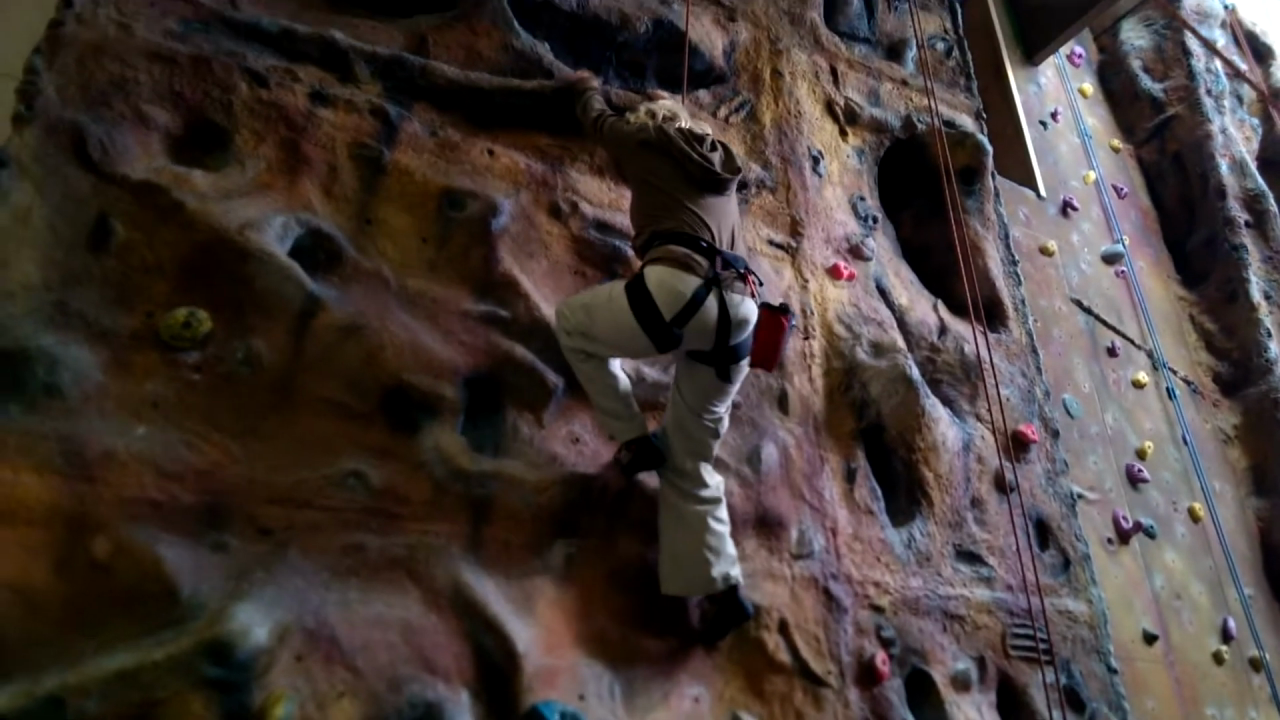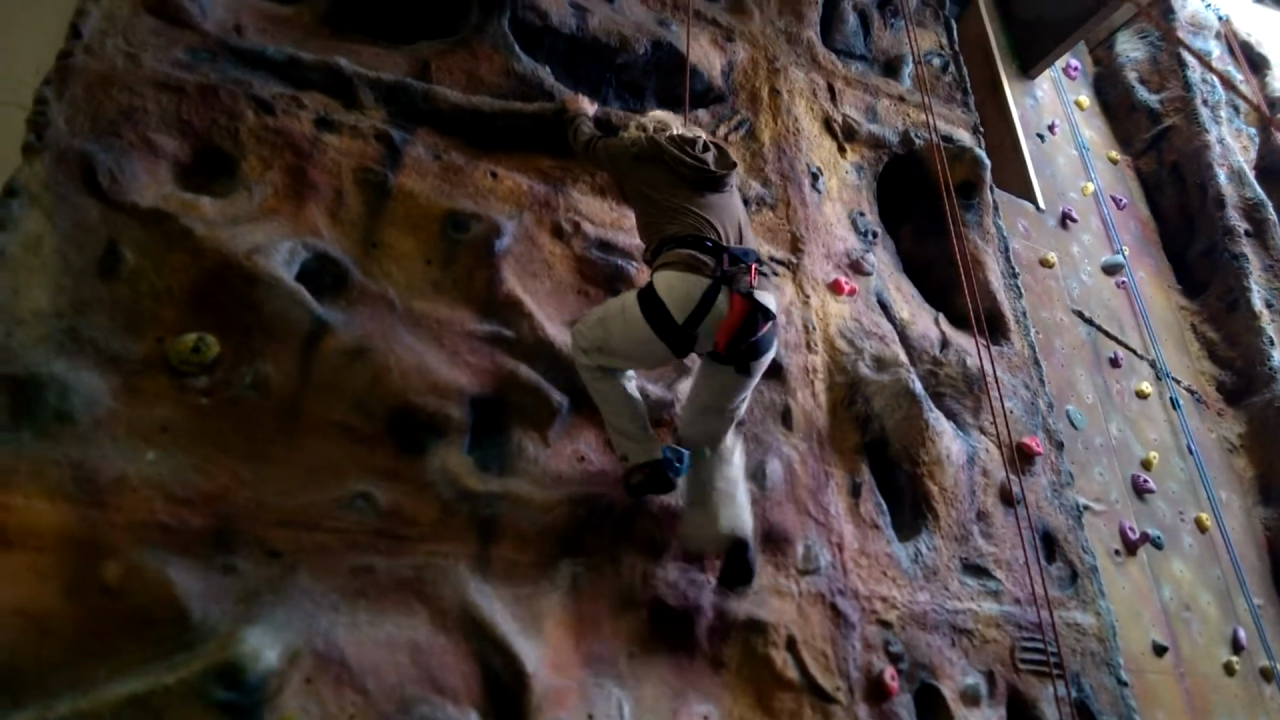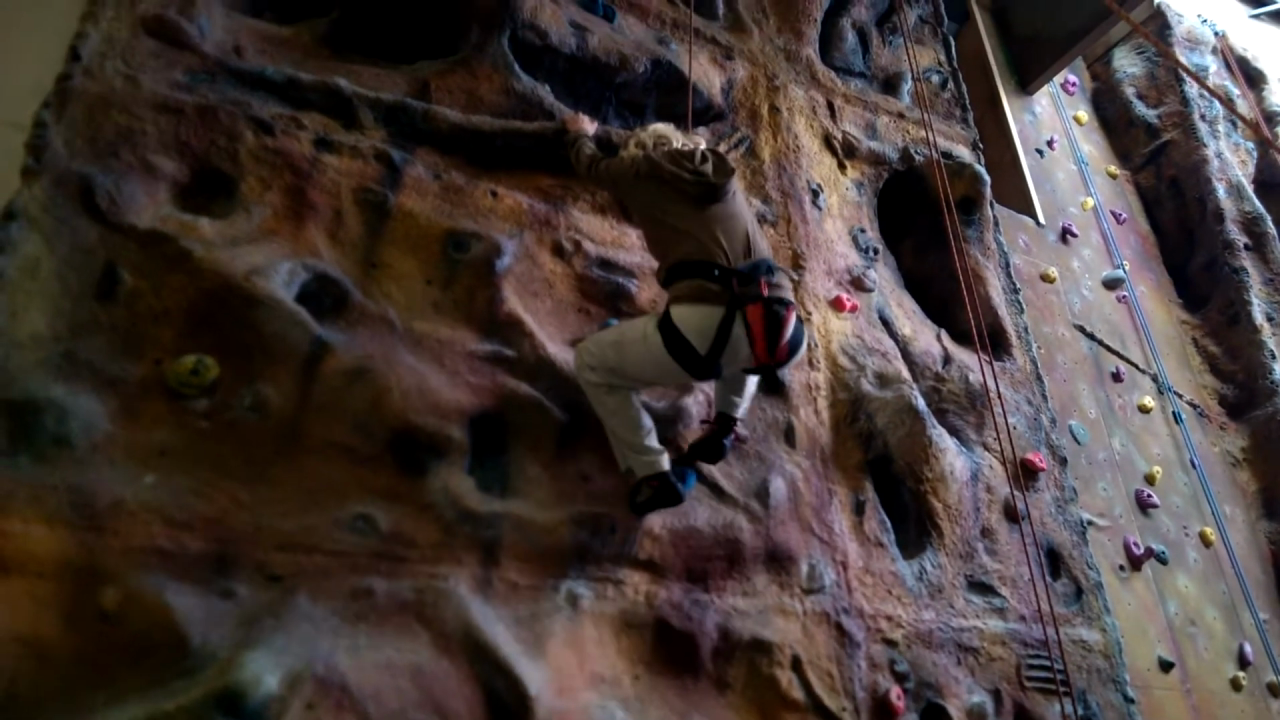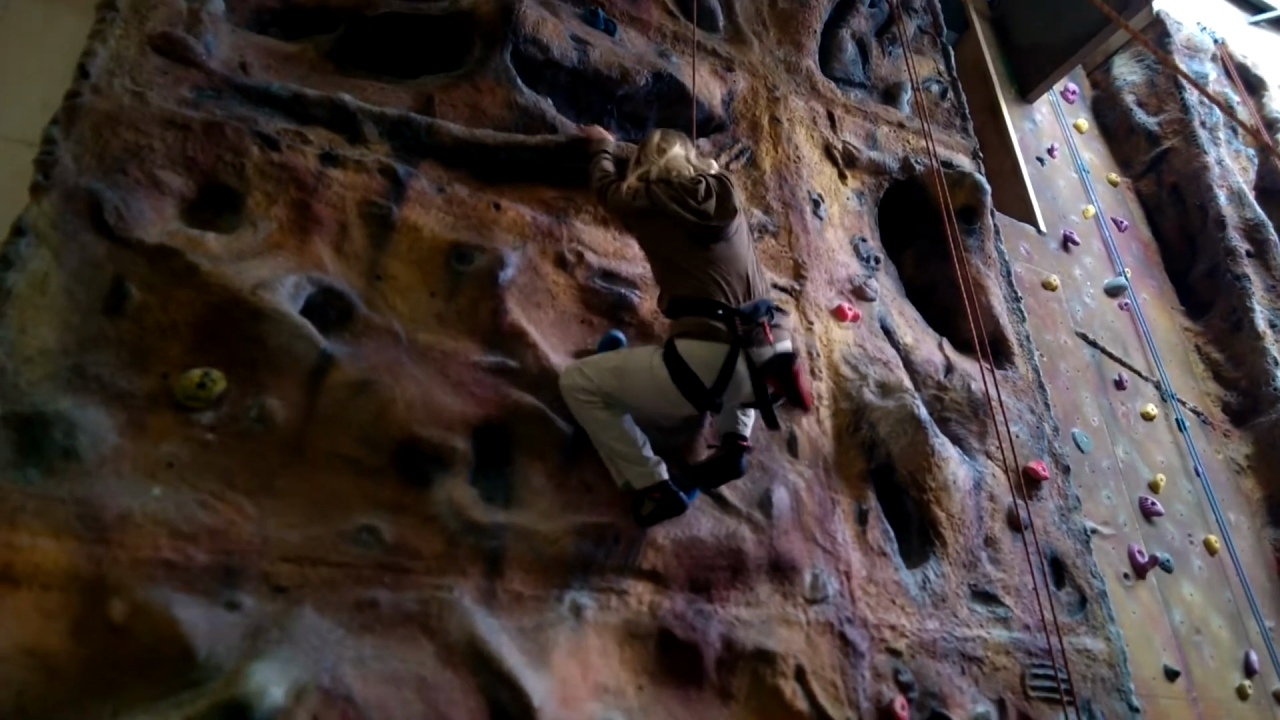
dt=0.3s
person 1, frame 1
left shoulder: (649, 141)
right shoulder: (719, 164)
left elbow: (598, 122)
left wrist: (588, 88)
right wrist: (672, 110)
left hip: (677, 289)
right hip: (736, 313)
left knee: (572, 322)
right knee: (689, 463)
left ankle: (635, 439)
right ankle: (720, 589)
person 1, frame 2
left shoulder: (641, 151)
right shoulder: (720, 165)
left elbow: (588, 143)
left wrist: (580, 115)
left hip: (690, 291)
right hip: (758, 308)
left knee: (588, 338)
right knee: (713, 433)
left ankle: (645, 461)
right ankle: (732, 539)
person 1, frame 3
left shoulder: (639, 169)
right shoulder: (720, 171)
left elbow: (589, 164)
left wrist: (580, 134)
left hip: (704, 322)
right hip: (778, 322)
left knee: (592, 359)
left ankle: (654, 475)
right ankle: (724, 424)
person 1, frame 4
left shoulder: (642, 203)
right shoulder: (726, 194)
left elbow: (605, 184)
left wrist: (599, 145)
left hip: (708, 361)
right hip: (773, 359)
left knee: (578, 382)
left ankle: (654, 487)
right ankle: (735, 443)
